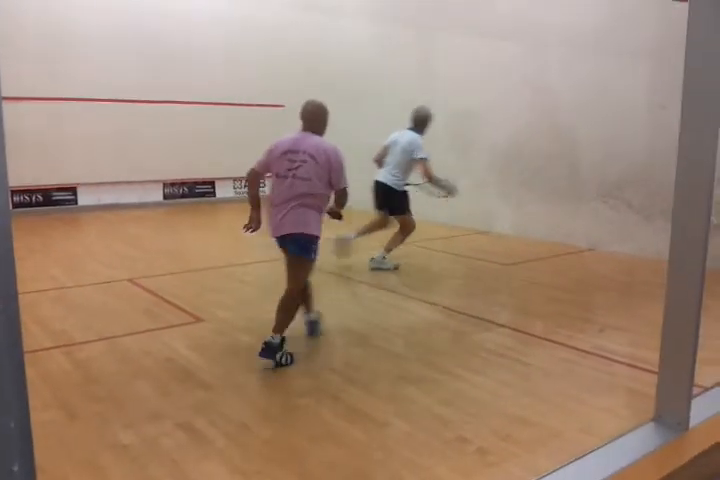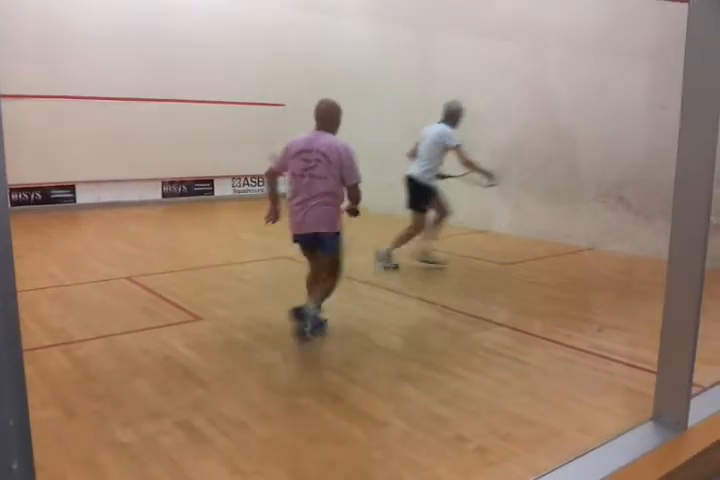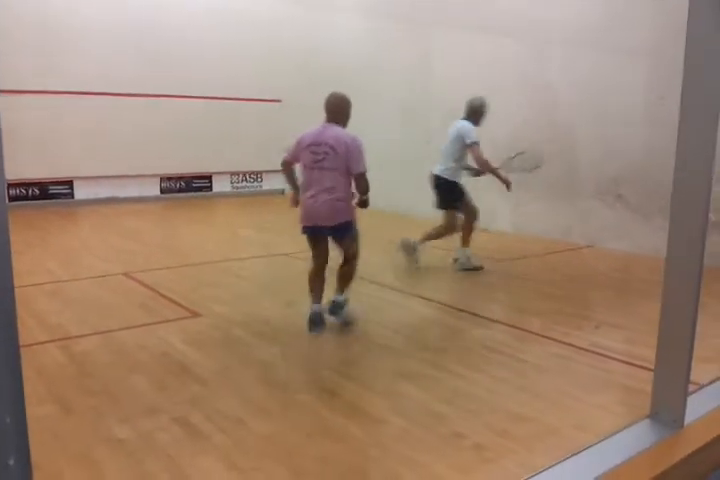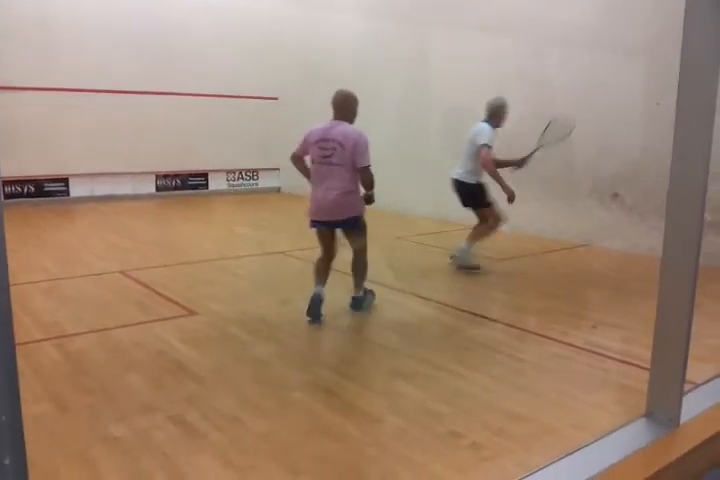
dt=0.1s
person 1, frame 1
left shoulder: (279, 146)
right shoulder: (330, 151)
left elbow: (252, 176)
right elbow: (340, 194)
left wrist: (255, 212)
right wrist: (337, 208)
left hip: (279, 223)
right hip: (306, 224)
left knee: (298, 275)
right knee: (296, 283)
left ankle: (311, 319)
right ankle: (274, 341)
person 1, frame 2
left shoulder: (294, 145)
right shoulder: (341, 149)
left elbow: (271, 174)
right elbow: (353, 190)
left wrist: (274, 204)
right wrist: (353, 206)
left hip: (298, 220)
right hip: (326, 222)
left knee: (317, 269)
right knee: (331, 273)
left ankle: (312, 316)
right ankle: (307, 311)
person 1, frame 3
left shoulder: (306, 137)
right shoulder: (349, 140)
left elbow: (286, 165)
right elbow: (360, 179)
left wrist: (296, 190)
right wrist: (364, 198)
left hip: (310, 212)
right hip: (338, 211)
left knee: (319, 262)
right knee: (350, 256)
left ankle: (315, 311)
right ankle: (339, 300)
person 1, frame 4
left shoulder: (314, 133)
right shoulder: (356, 136)
left elbow: (295, 157)
right elbow: (364, 174)
right wrist: (369, 193)
left hip: (319, 206)
right hip: (348, 205)
left knee: (326, 253)
right knee: (359, 250)
left ankle: (317, 295)
right ankle: (358, 296)
person 2, frame 1
left shoulder: (396, 135)
right shoulder: (417, 142)
left elbow: (378, 159)
right elbow: (427, 175)
right wrist: (444, 186)
left hip: (381, 183)
right hip: (394, 188)
left knee: (383, 222)
right knee: (408, 226)
left ankle: (348, 238)
right ankle: (380, 258)
person 2, frame 2
left shoulder: (430, 129)
right shoulder: (446, 132)
left elbow: (412, 154)
right elbow: (465, 160)
right wrist: (485, 173)
left hip: (417, 177)
right hip: (420, 181)
left knee: (444, 211)
right knee: (418, 226)
left ankle: (426, 252)
right ankle: (386, 253)
person 2, frame 3
left shoulder: (460, 126)
right shoulder: (468, 129)
right elbow: (480, 159)
left wrist: (471, 169)
right wrist: (501, 177)
left hip: (445, 178)
right hip: (445, 180)
left knee: (472, 213)
right knee: (451, 226)
left ankle: (464, 258)
right ankle: (414, 244)
person 2, frame 4
left shoulder: (483, 128)
right shoulder: (485, 131)
left elbow: (489, 162)
right elbow: (485, 162)
left wrist: (517, 162)
right wrist: (504, 186)
left hip: (464, 180)
right hip: (466, 182)
left knee: (486, 220)
right knee: (496, 219)
left ankle: (463, 255)
right ankle: (463, 251)
